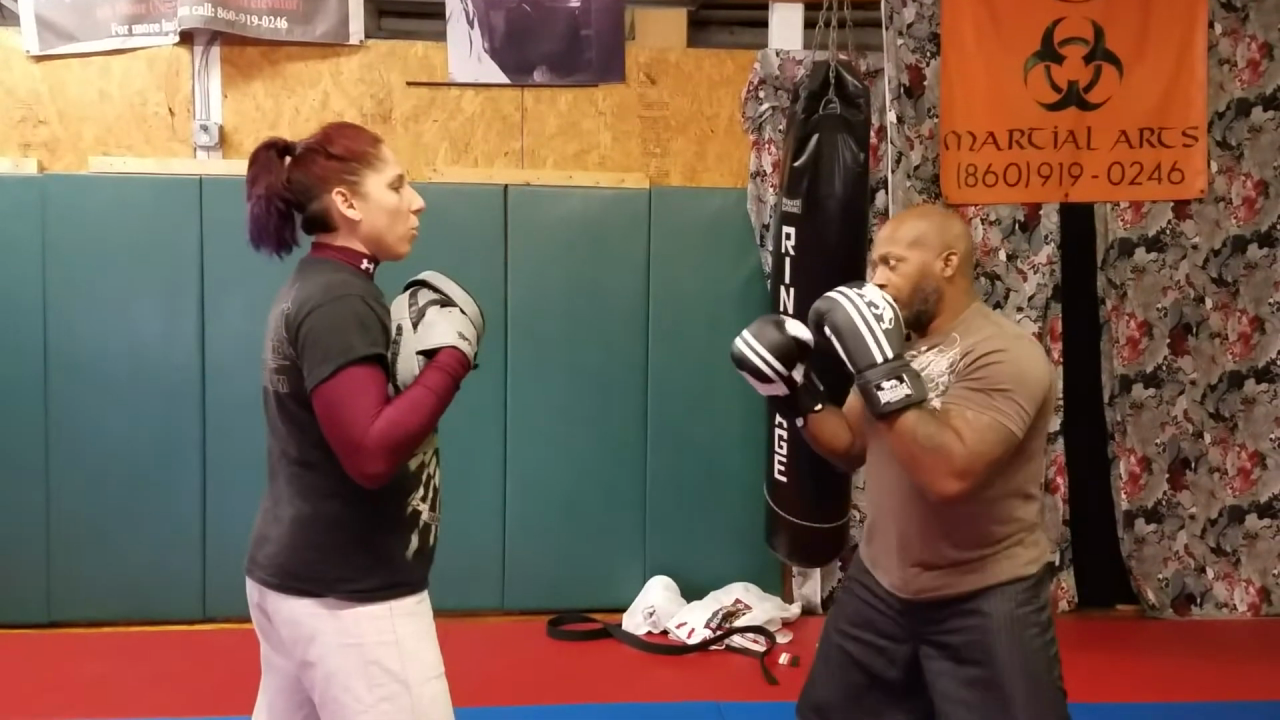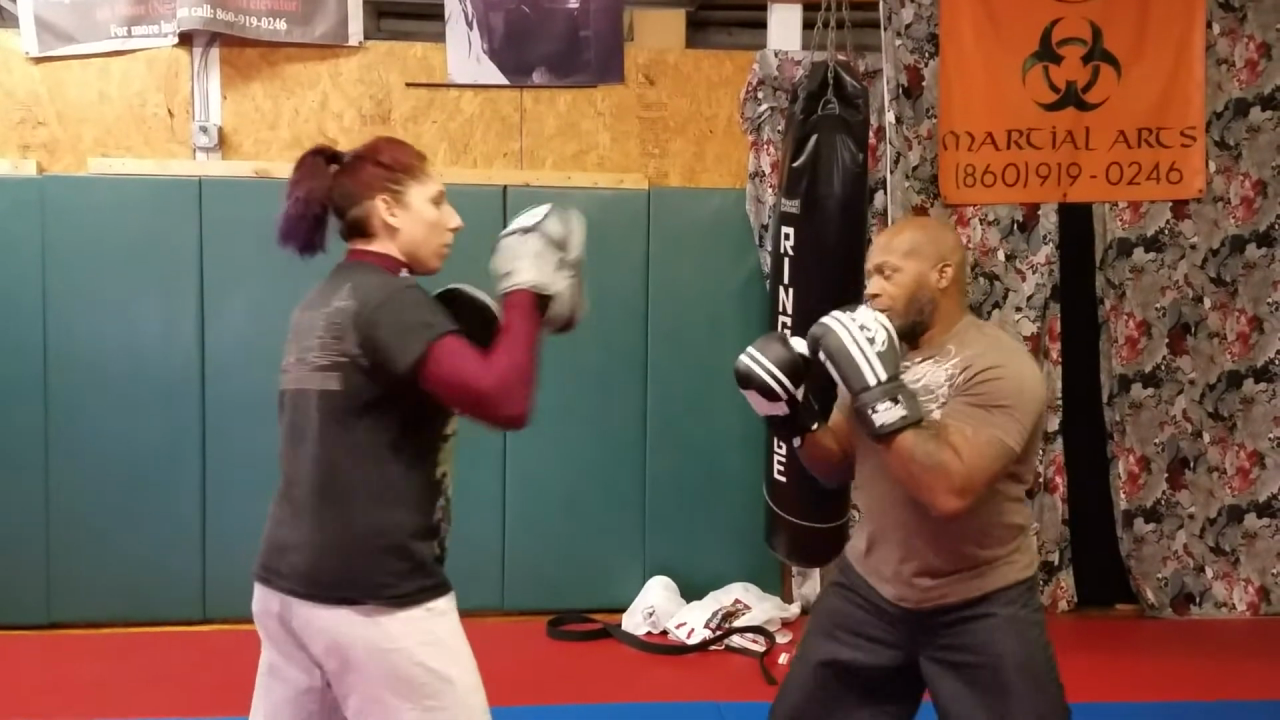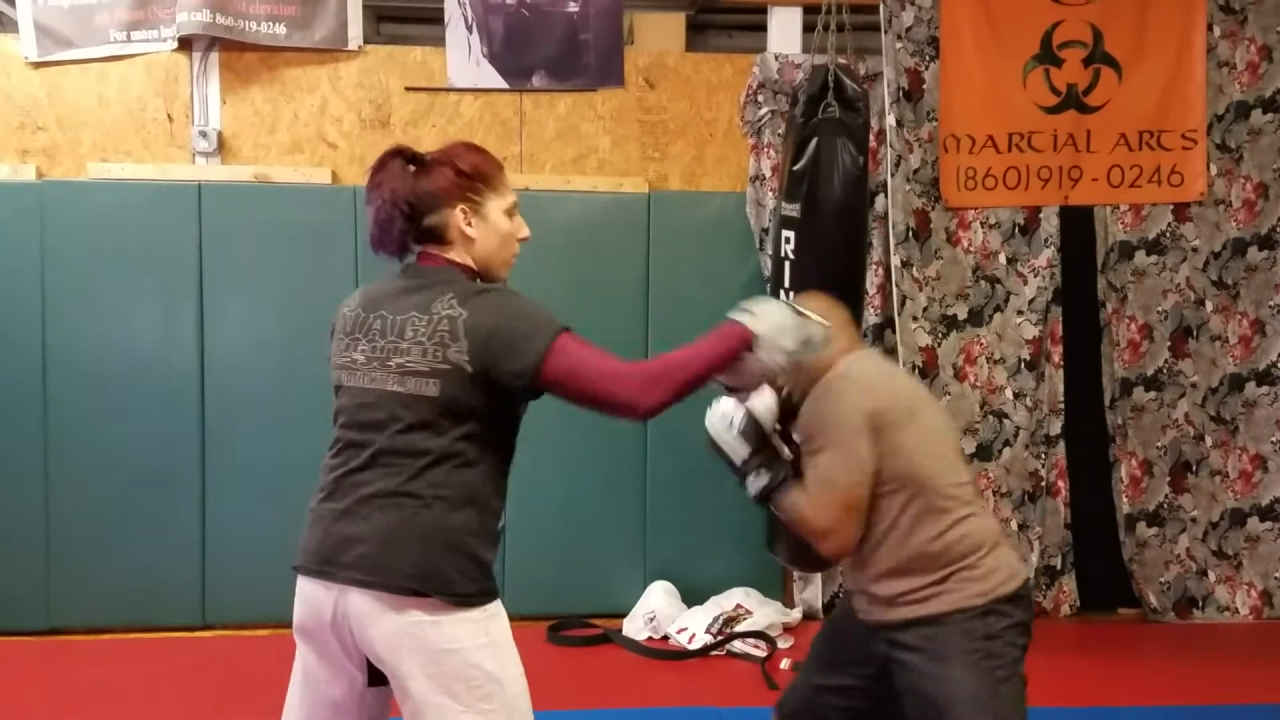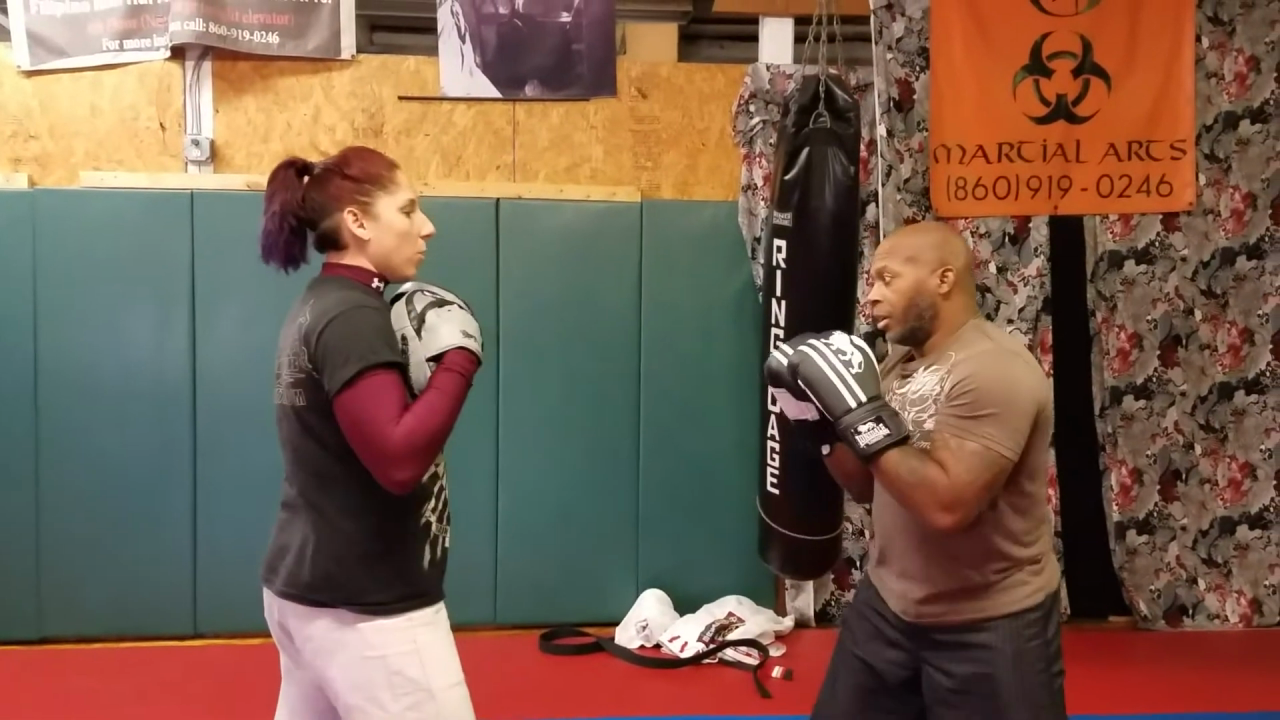
dt=0.5s
person 1, frame 1
left shoulder: (315, 289)
right shoulder: (339, 304)
right elbow: (371, 454)
left wrist: (417, 355)
right wrist: (450, 357)
left hip: (292, 576)
right hip: (351, 593)
person 1, frame 2
left shoulder: (323, 304)
right shoulder: (392, 302)
right elbow: (507, 402)
left wrist: (460, 339)
right wrist: (526, 288)
right hip: (377, 592)
person 1, frame 3
left shoulder: (354, 311)
right shoulder: (490, 318)
right elbow: (636, 393)
right wrist: (747, 334)
left hip: (325, 576)
right hip: (426, 593)
person 1, frame 4
left shoulder: (317, 310)
right shoulder: (353, 319)
right elbow: (398, 461)
right wrist: (458, 358)
left hip: (305, 589)
right hip: (370, 604)
person 2, frame 1
left shoulder: (1004, 354)
right shoulder: (892, 340)
left elbow: (948, 474)
right elbow: (849, 448)
left wrist: (883, 372)
right wrist: (797, 391)
left hip: (986, 600)
right hip: (881, 583)
person 2, frame 2
left shoulder: (998, 366)
right shoulder: (879, 349)
left elbow: (951, 490)
right elbow: (836, 464)
left wrist: (880, 391)
right wrist: (793, 413)
left hip: (982, 604)
right hip: (871, 588)
person 2, frame 3
left shoulder: (839, 396)
right shoulder: (874, 383)
left elbow: (835, 535)
left wrist: (760, 472)
right wrist: (770, 461)
left hip: (961, 618)
person 2, frame 4
left shoulder: (994, 371)
right shoulder: (898, 363)
left elbow: (946, 505)
right elbow: (867, 485)
left wrist: (862, 414)
right wrist: (825, 417)
left hip: (991, 625)
right hip: (888, 606)
